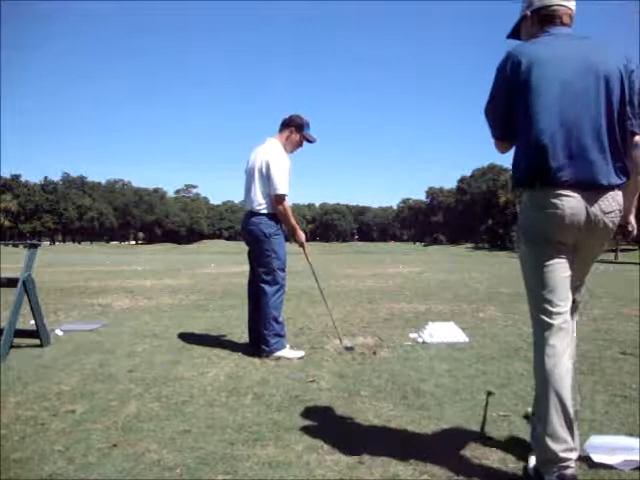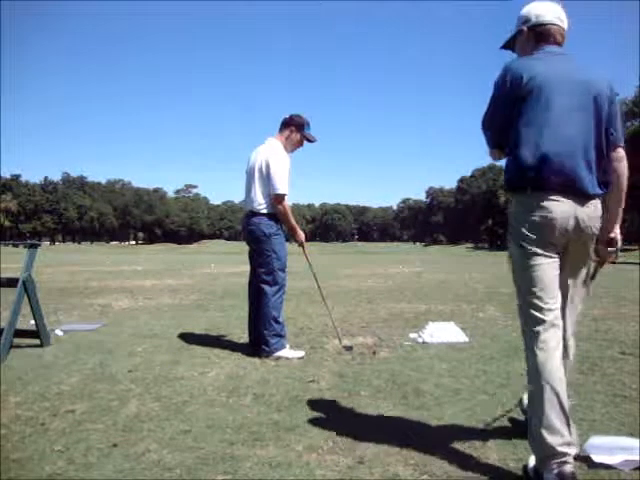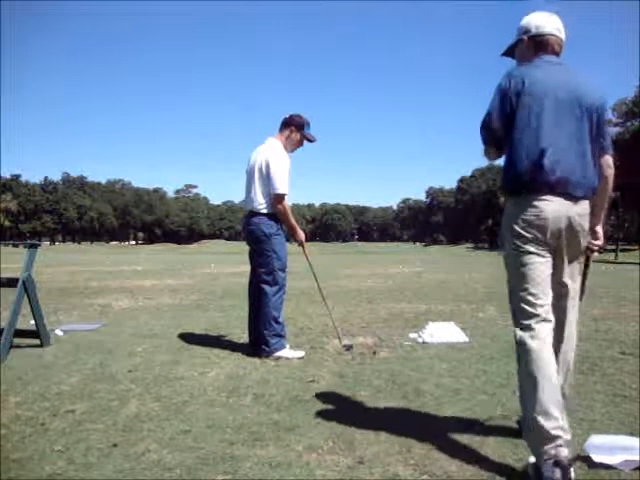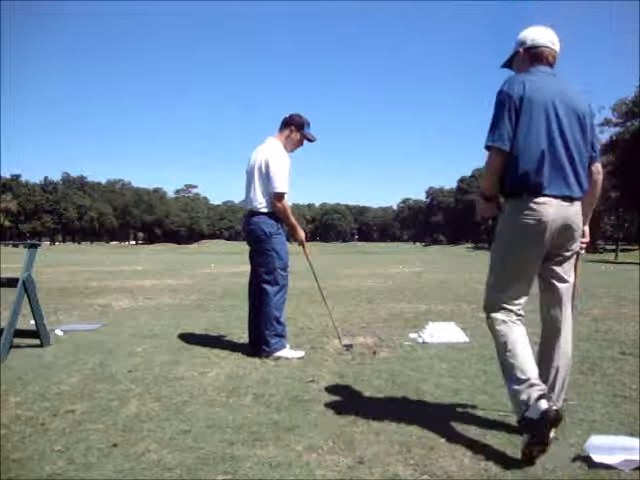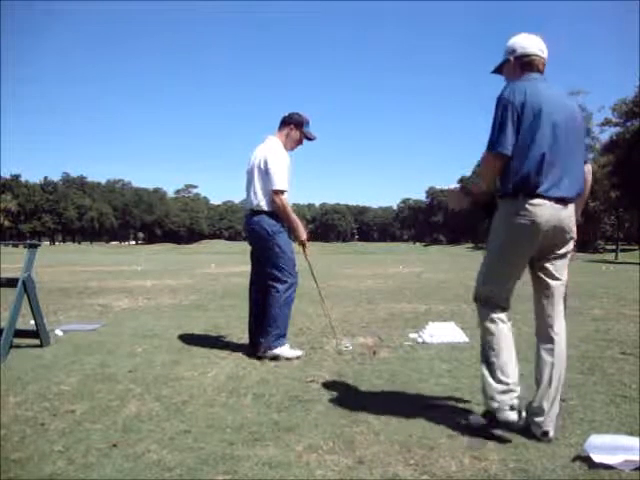
dt=0.2s
person 1, frame 1
left shoulder: (519, 58)
left elbow: (502, 141)
left hip: (548, 202)
left knee: (552, 324)
right knee: (567, 311)
right ankle: (551, 415)
person 1, frame 2
left shoulder: (517, 72)
right shoulder: (599, 83)
left elbow: (496, 150)
right elbow: (617, 160)
right wrist: (613, 224)
left hip: (537, 208)
right hip: (588, 210)
left knee: (543, 327)
right knee: (563, 324)
right ankle: (545, 414)
person 1, frame 3
left shoulder: (516, 80)
right shoulder: (590, 93)
left elbow: (491, 150)
right elbow: (606, 167)
right wrist: (597, 223)
left hip: (530, 209)
right hip: (576, 212)
left knee: (533, 325)
right knee: (563, 325)
right ankle: (550, 424)
person 1, frame 4
left shoulder: (515, 88)
right shoulder: (579, 102)
left elbow: (497, 155)
right elbow: (595, 171)
left wrist: (487, 196)
right wrist: (585, 220)
left hip: (527, 209)
right hip: (569, 212)
left knee: (503, 309)
right knee: (559, 319)
left ankle: (535, 401)
right ankle: (544, 411)
person 1, frame 5
left shoulder: (513, 94)
right shoulder: (571, 105)
left elbow: (497, 159)
right elbow: (586, 173)
left wrist: (466, 191)
left hip: (522, 209)
right hip: (562, 214)
left knee: (492, 302)
right knee: (552, 317)
left ankle: (504, 403)
right ankle: (542, 417)
person 2, frame 1
left shoulder: (259, 151)
right shoulder: (278, 156)
right elbow: (279, 202)
right wrist: (296, 230)
left hip: (252, 220)
right hip: (267, 224)
left knee: (259, 283)
right knee: (273, 283)
left ankle: (259, 340)
right ankle: (273, 344)
person 2, frame 2
left shoulder: (259, 151)
right shoulder: (278, 155)
right elbow: (279, 201)
right wrist: (295, 230)
left hip: (253, 220)
right hip: (267, 224)
left knee: (259, 283)
right knee: (273, 284)
left ankle: (258, 340)
right ankle: (272, 344)
person 2, frame 3
left shoulder: (260, 151)
right shoulder: (278, 155)
right elbow: (279, 201)
right wrist: (295, 230)
left hip: (253, 220)
right hip: (267, 224)
left knee: (259, 283)
right knee: (273, 284)
left ankle: (258, 341)
right ankle: (272, 344)
person 2, frame 4
left shoulder: (261, 150)
right shoulder: (278, 155)
right elbow: (278, 201)
right wrist: (296, 229)
left hip: (254, 220)
right hip: (267, 224)
left knee: (259, 283)
right knee: (275, 283)
left ankle: (258, 341)
right ankle: (273, 344)
person 2, frame 5
left shoulder: (260, 150)
right shoulder: (277, 153)
right elbow: (278, 198)
right wrist: (297, 227)
left hip: (255, 220)
right hip: (269, 222)
left knee: (261, 283)
right knee: (285, 280)
left ankle: (258, 341)
right ankle: (273, 341)
